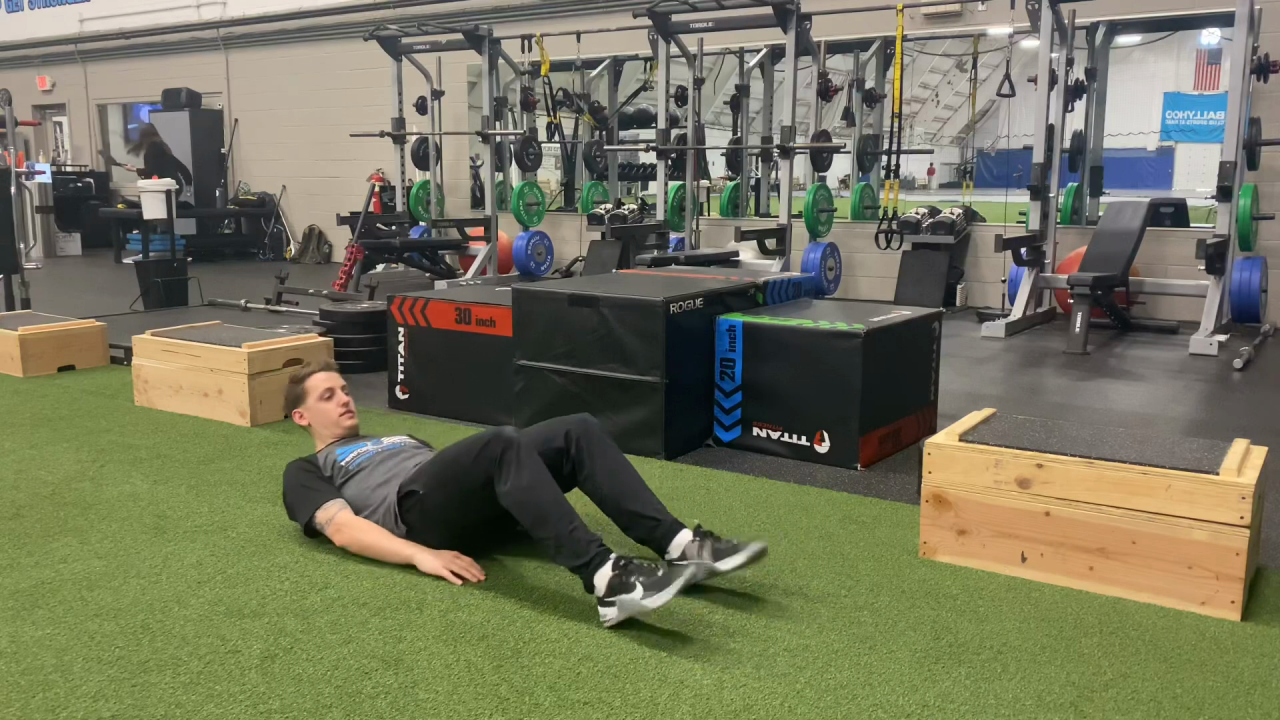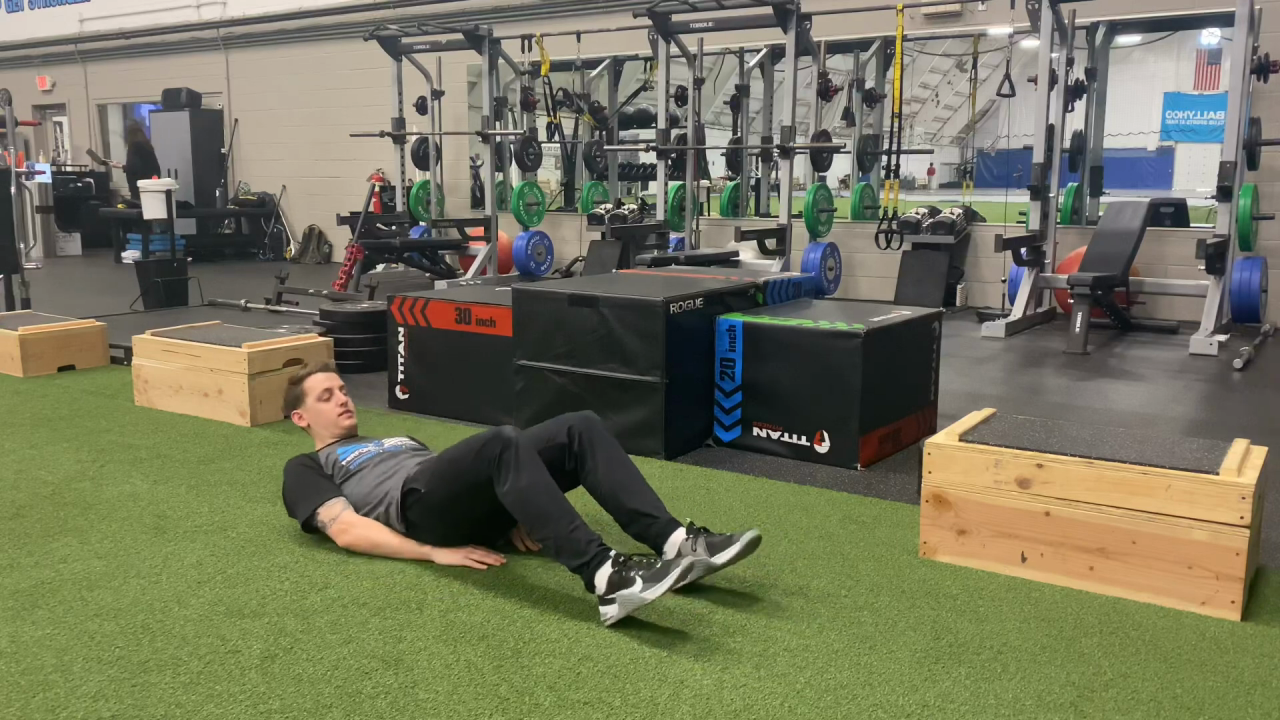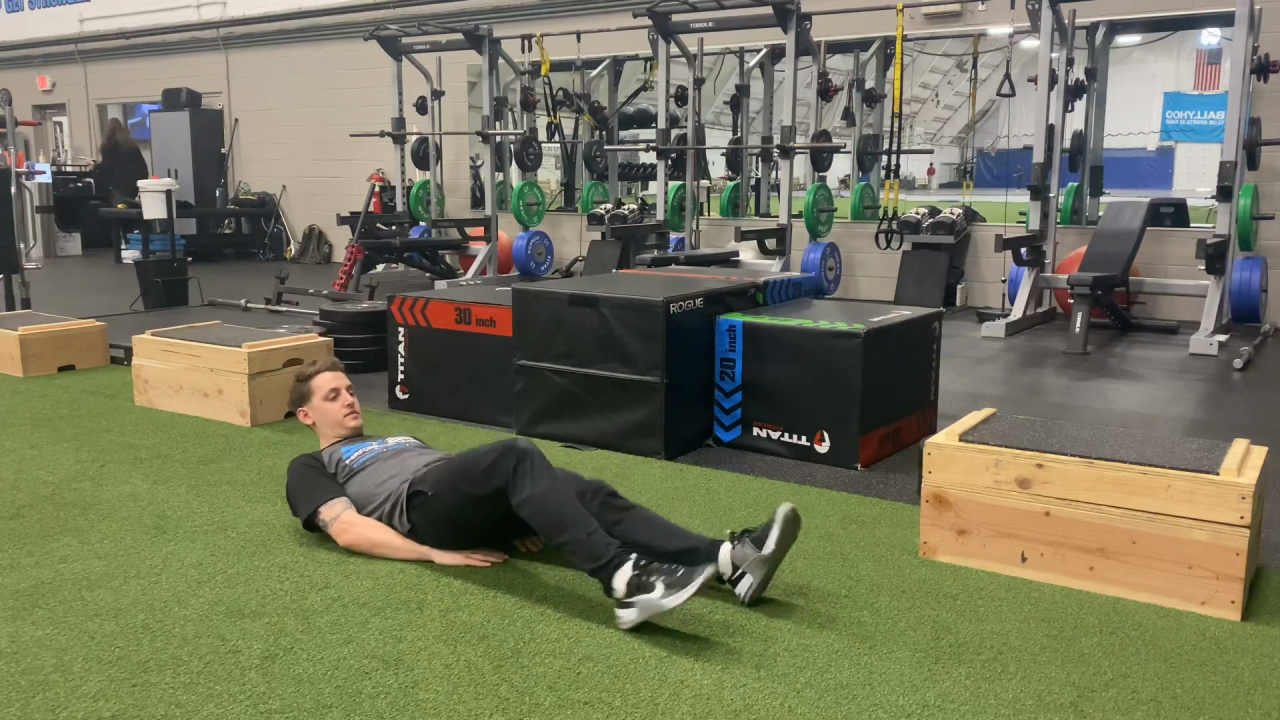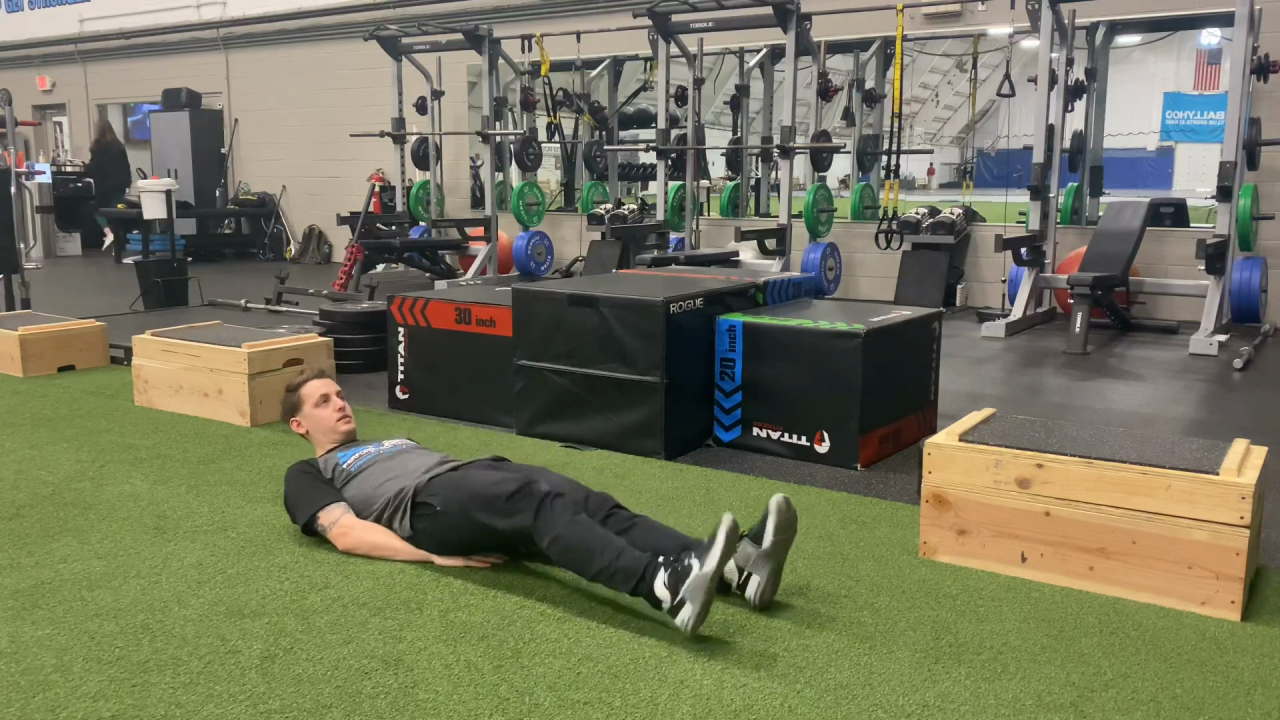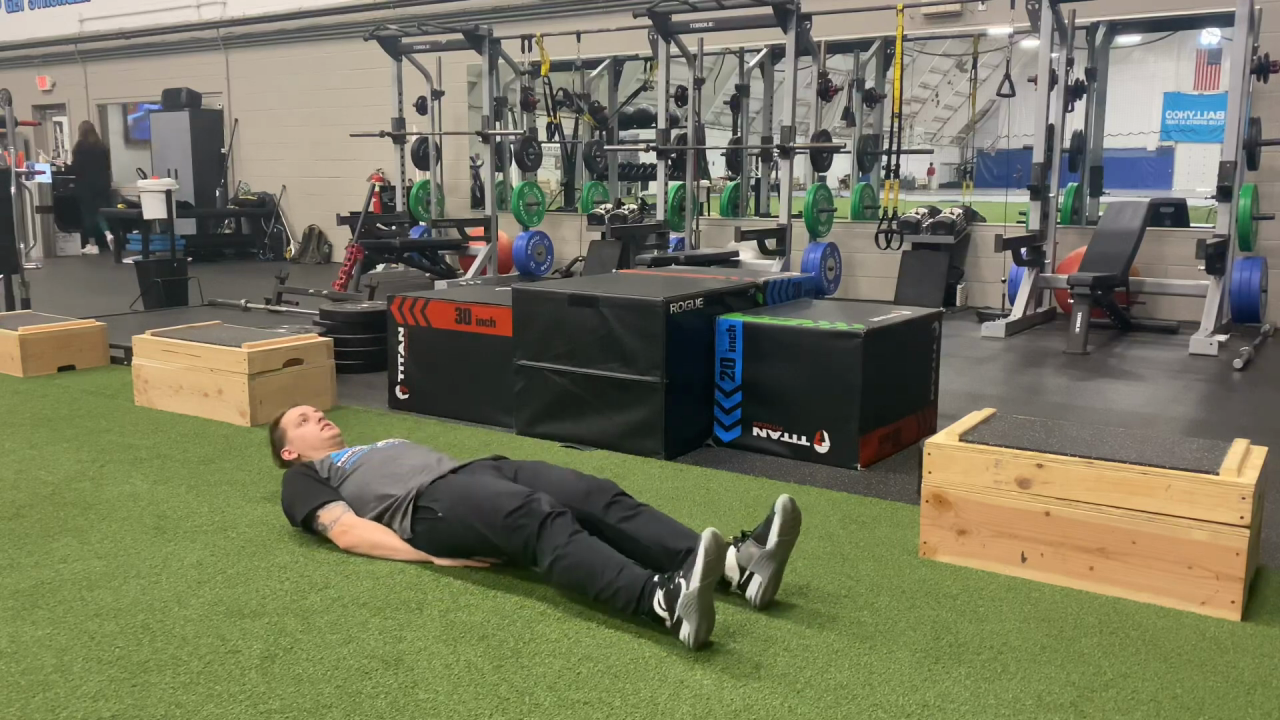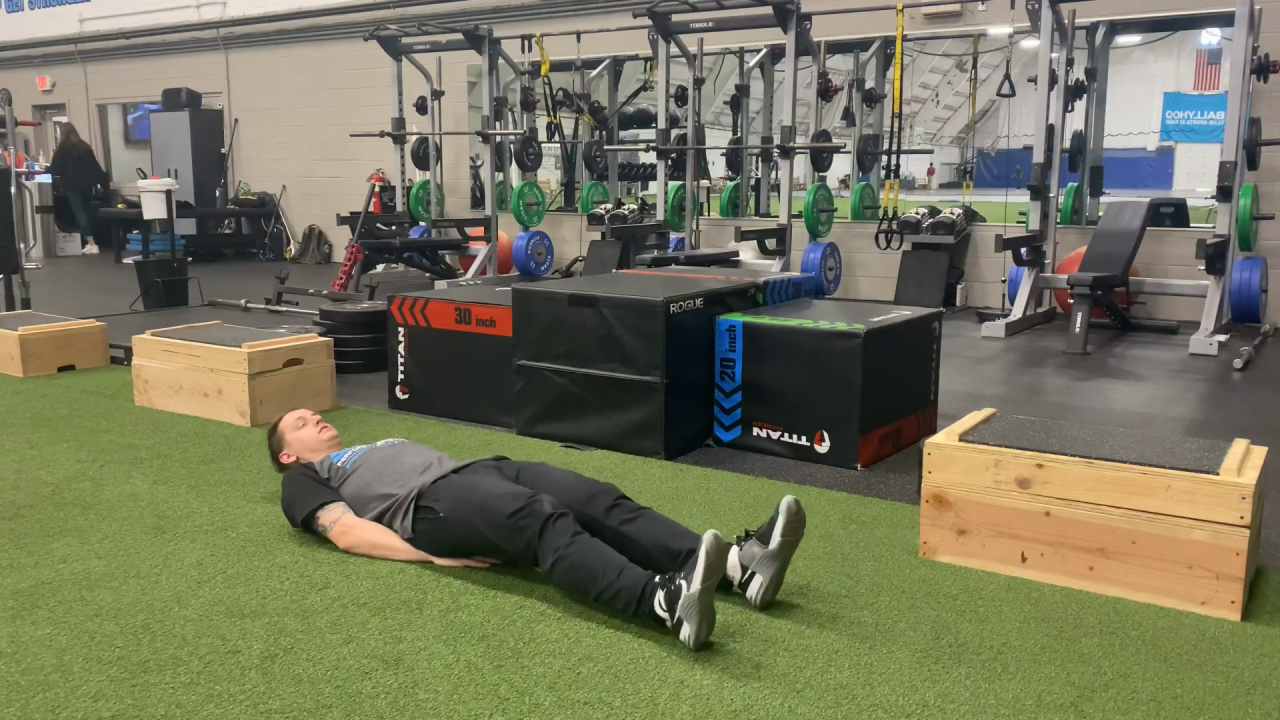
dt=0.4s
person 1, frame 1
left shoulder: (401, 438)
right shoulder: (306, 472)
right elbow: (344, 530)
left wrist: (527, 508)
right wrist: (422, 555)
left hip: (483, 509)
right hip: (417, 507)
left knee: (579, 431)
right knee: (504, 442)
left ankle: (681, 545)
right ankle: (607, 579)
person 1, frame 2
left shoulder: (398, 440)
right shoulder: (306, 469)
right elbow: (347, 531)
left wrist: (510, 517)
right wrist: (435, 552)
left hip: (475, 506)
right hip: (418, 507)
left knee: (582, 426)
right knee: (503, 442)
left ankle: (675, 545)
right ankle: (606, 576)
person 1, frame 3
left shoulder: (400, 439)
right shoulder: (310, 469)
right elbow: (348, 530)
left wrist: (508, 521)
right wrist: (436, 552)
left hip: (471, 478)
right hip: (423, 502)
left knee: (592, 496)
right knee: (518, 455)
left ankle: (729, 559)
right ankle: (626, 582)
person 1, frame 4
left shoulder: (394, 443)
right shoulder: (307, 476)
right elbow: (346, 535)
right wrist: (434, 553)
right hip: (428, 503)
left knee: (596, 509)
right knee: (543, 507)
left ankle: (734, 566)
right ankle: (670, 586)
person 1, frame 5
left shoulder: (383, 446)
right shoulder: (304, 480)
right elbow: (346, 532)
right wrist: (432, 555)
right hip: (430, 503)
left knee: (600, 499)
right knee: (541, 521)
left ankle: (736, 563)
right ankle: (665, 599)
person 1, frame 6
left shoulder: (382, 447)
right shoulder: (306, 481)
right elbow: (347, 533)
right wrist: (434, 556)
right hip: (431, 500)
left knee: (602, 503)
right knee: (542, 521)
left ankle: (737, 563)
right ankle: (666, 599)
